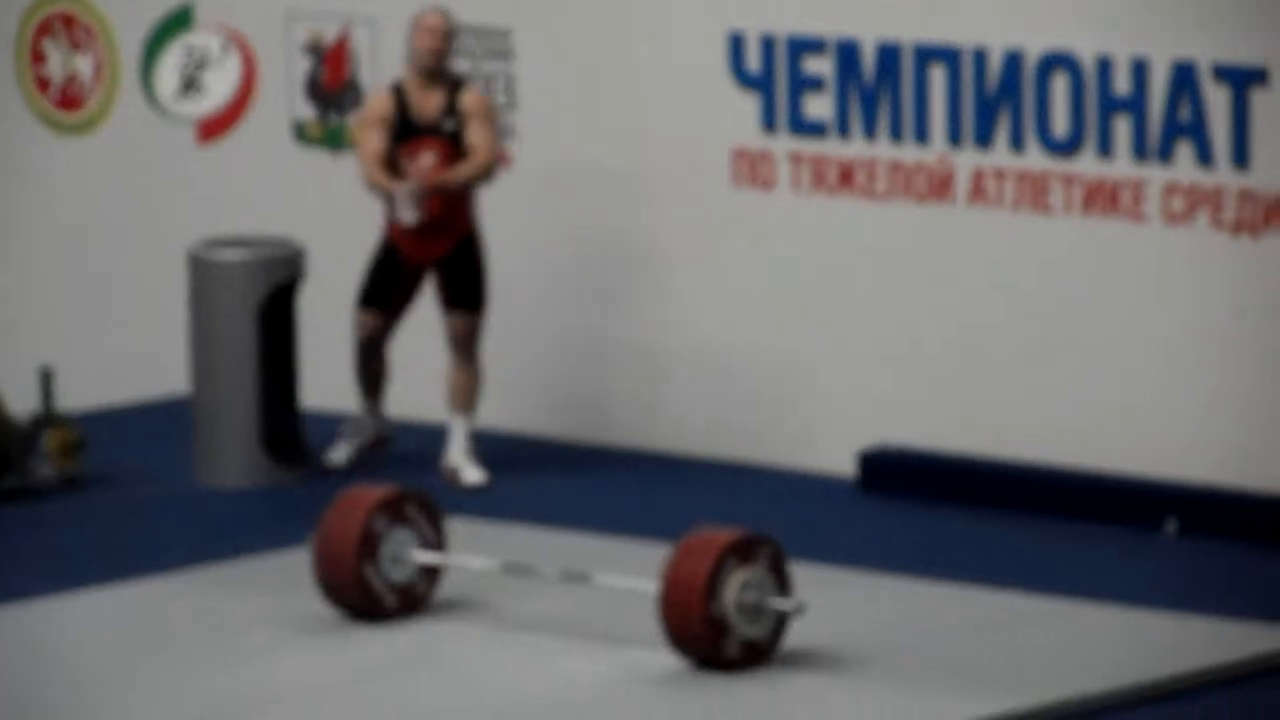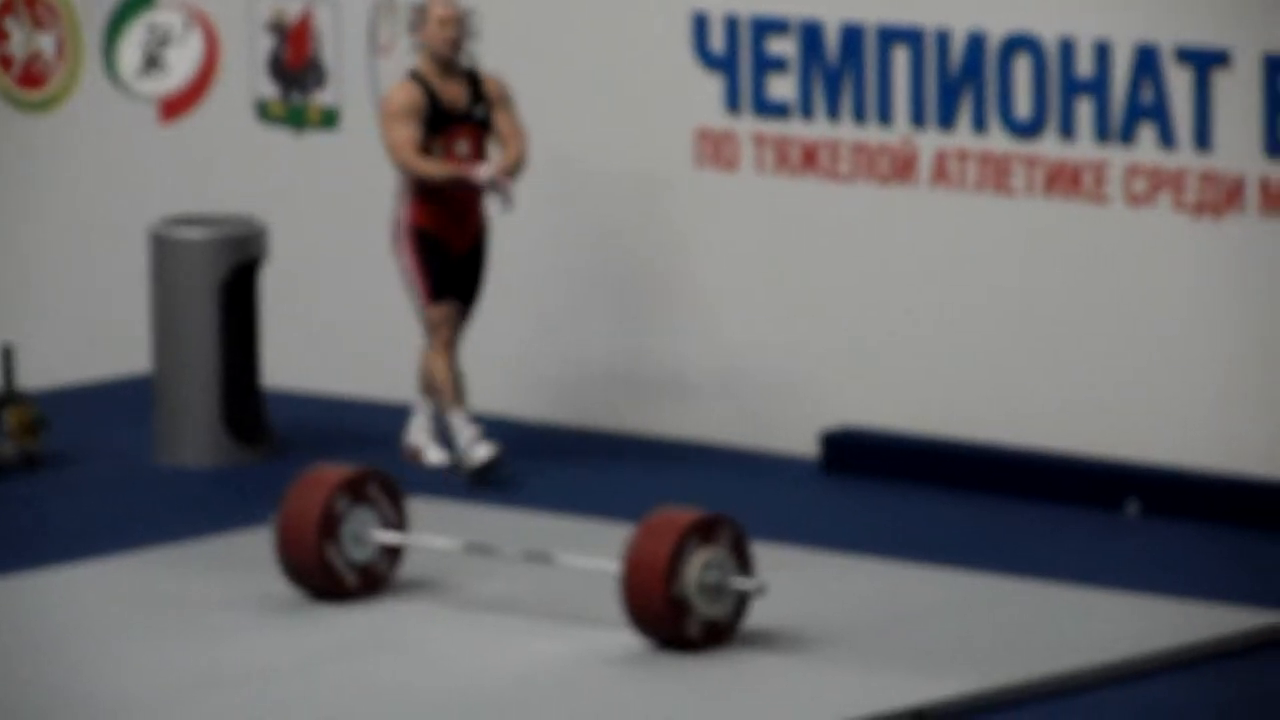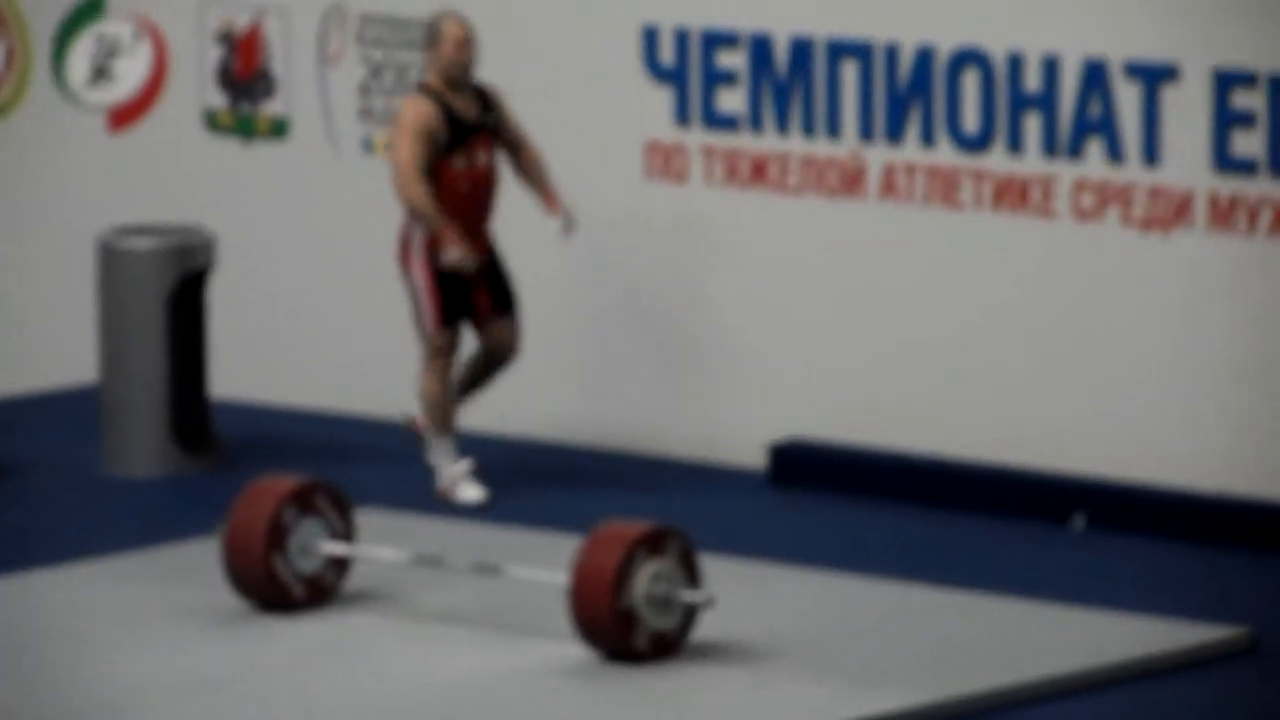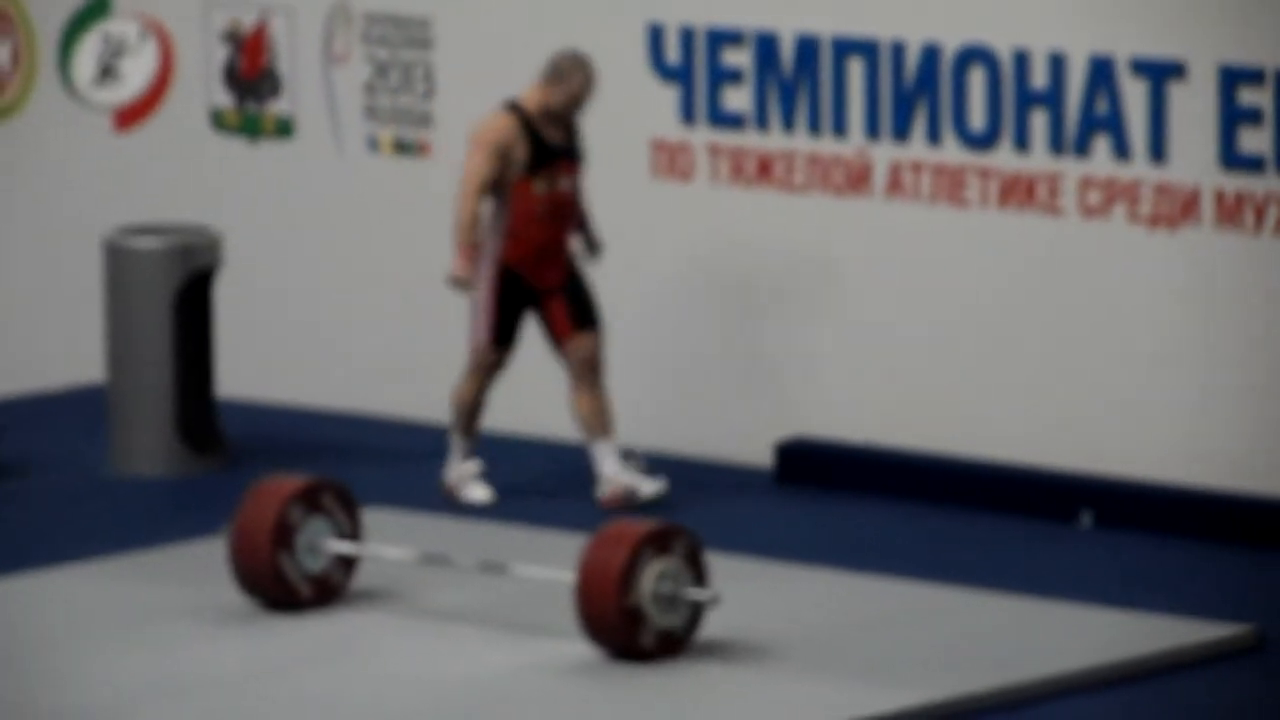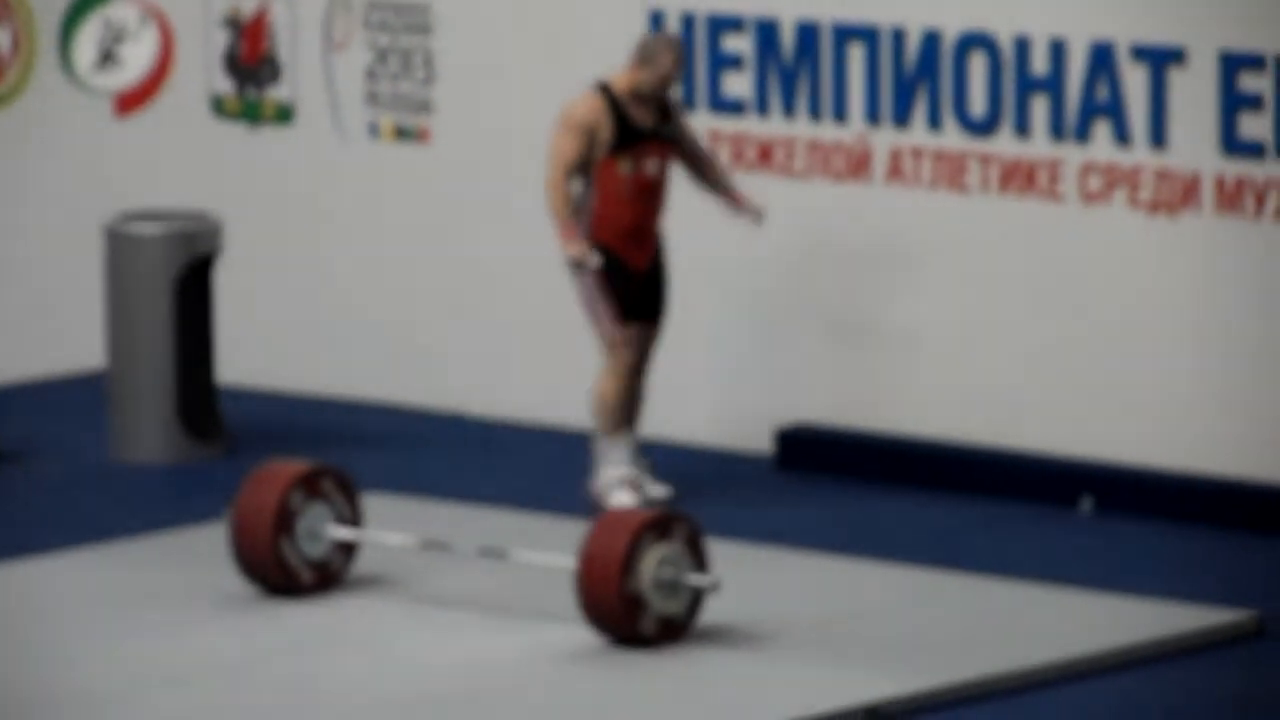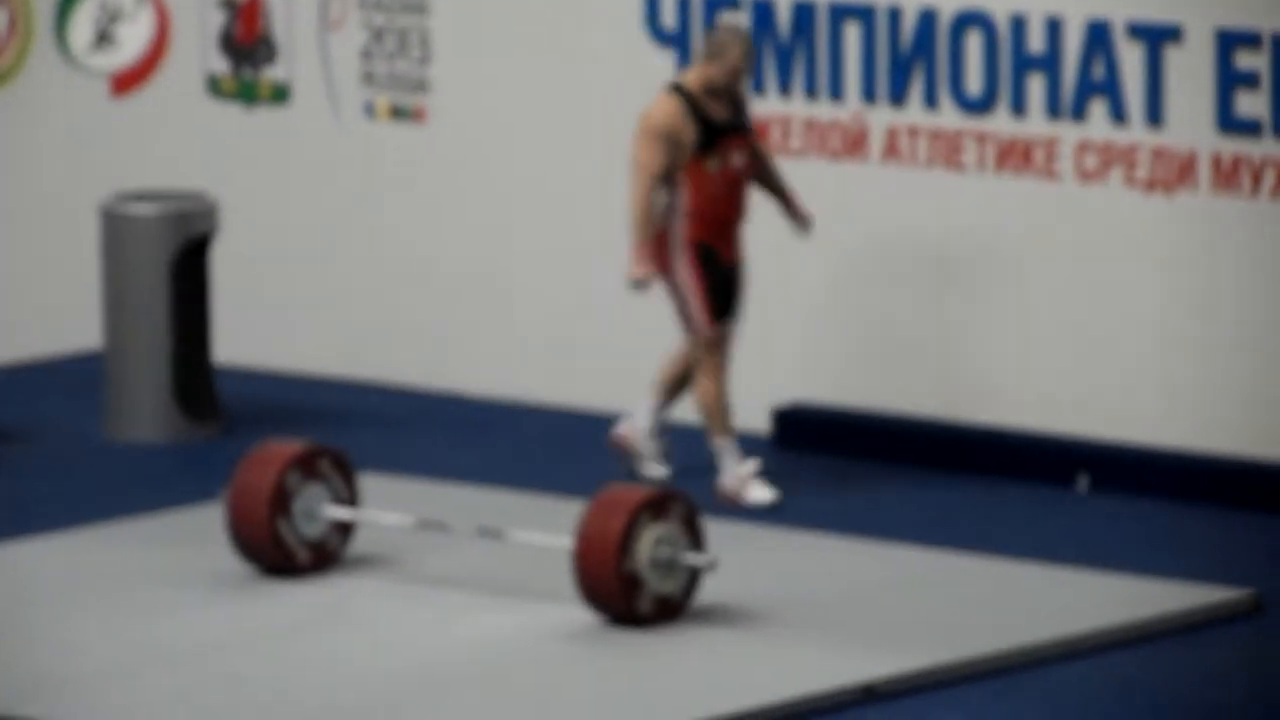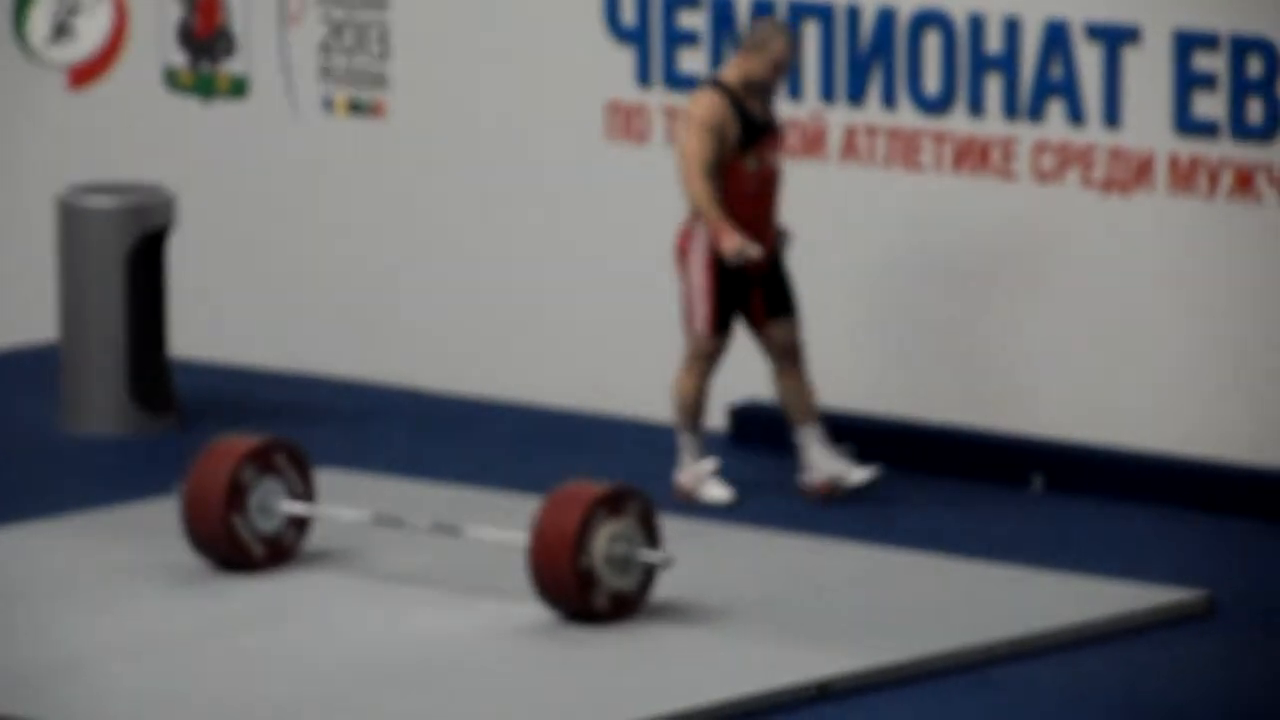
dt=0.4s
person 1, frame 1
left shoulder: (470, 100)
right shoulder: (381, 105)
left elbow: (486, 162)
right elbow: (372, 170)
left wrist: (431, 183)
right wrist: (400, 191)
left hip: (458, 237)
right hip: (402, 237)
left knee: (464, 341)
right knee: (367, 334)
left ankle: (459, 449)
right ankle: (370, 422)
person 1, frame 2
left shoulder: (489, 87)
right shoulder: (405, 96)
left elbow: (515, 146)
right elbow: (409, 162)
left wrist: (500, 175)
right wrist: (469, 173)
left hip: (470, 227)
right hip: (422, 228)
left knee: (447, 334)
right knee: (441, 333)
left ankle: (419, 430)
right ankle: (466, 438)
person 1, frame 3
left shoulder: (486, 98)
right shoulder: (418, 110)
left elbow: (521, 150)
right elbow: (407, 183)
left wrist: (552, 202)
right wrist: (447, 239)
left hip: (476, 244)
right hip: (431, 247)
left knee: (504, 344)
right knee: (441, 352)
left ankle: (437, 420)
right ankle: (449, 467)
person 1, frame 4
left shoulder: (566, 126)
right shoulder: (501, 129)
right elbow: (470, 194)
left wrist: (585, 233)
right wrist: (463, 255)
left hip: (557, 262)
right hip: (508, 266)
left knee: (587, 361)
right knee: (485, 365)
left ankle: (612, 477)
right ankle: (459, 466)
person 1, frame 5
left shoulder: (664, 110)
right shoulder: (589, 110)
left elbow: (696, 157)
right elbow: (558, 176)
left wrist: (736, 199)
right wrist: (570, 237)
left hip: (645, 247)
right hip: (601, 249)
left knee: (638, 354)
right knee: (621, 354)
left ankle: (628, 467)
right ankle: (613, 468)
person 1, frame 6
left shoulder: (733, 100)
right shoulder: (666, 112)
left elbow: (753, 155)
right elbow: (645, 186)
left wrist: (789, 203)
right wrist: (643, 255)
left hip: (725, 242)
right hip: (687, 246)
left knee: (704, 347)
right knee: (711, 353)
left ankle: (637, 428)
right ankle: (732, 470)
person 1, frame 7
left shoulder: (759, 99)
right shoulder: (708, 107)
right elbow: (695, 178)
right wrist: (725, 234)
left hip: (757, 245)
right hip: (712, 249)
left knee: (787, 349)
right knee: (703, 354)
left ankle: (819, 464)
right ankle: (690, 467)
